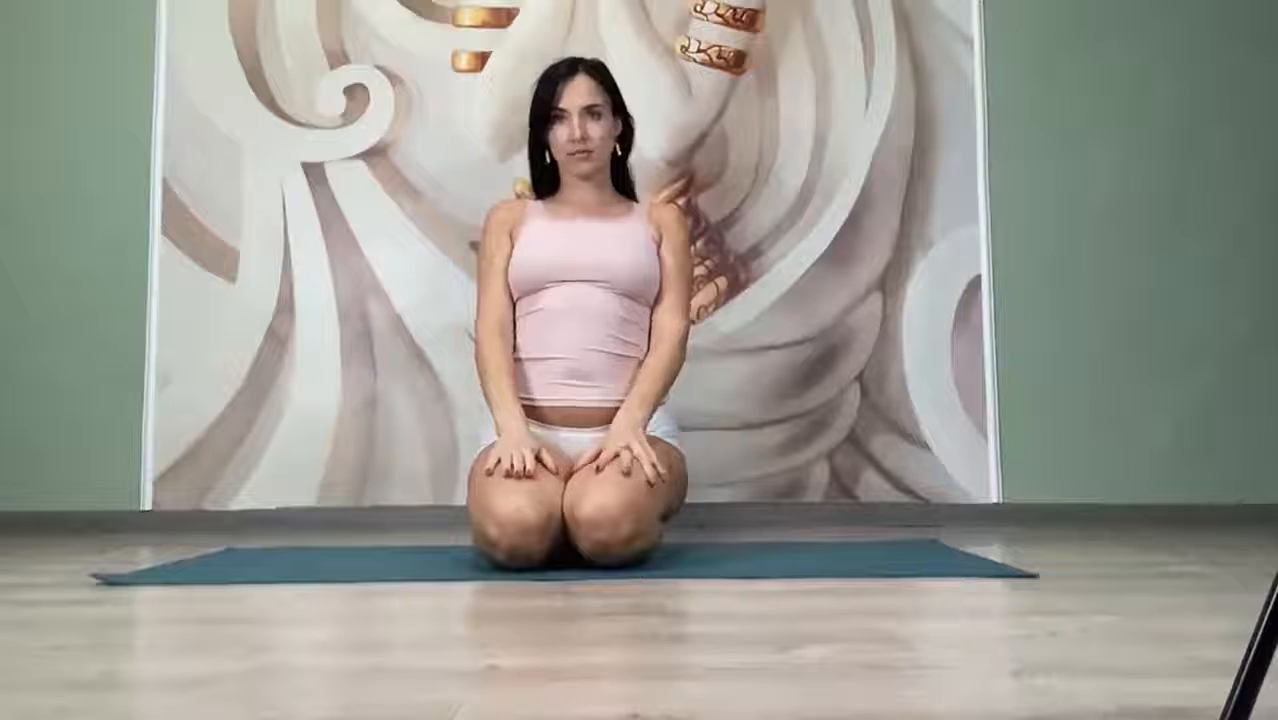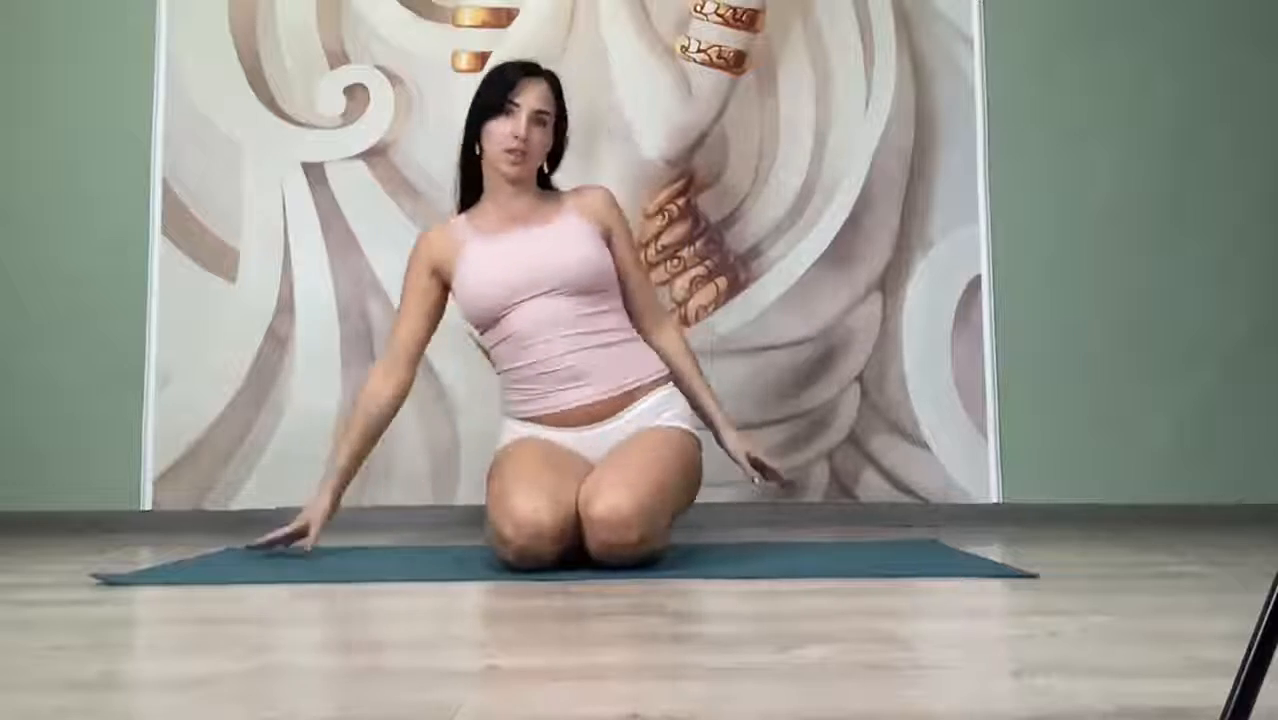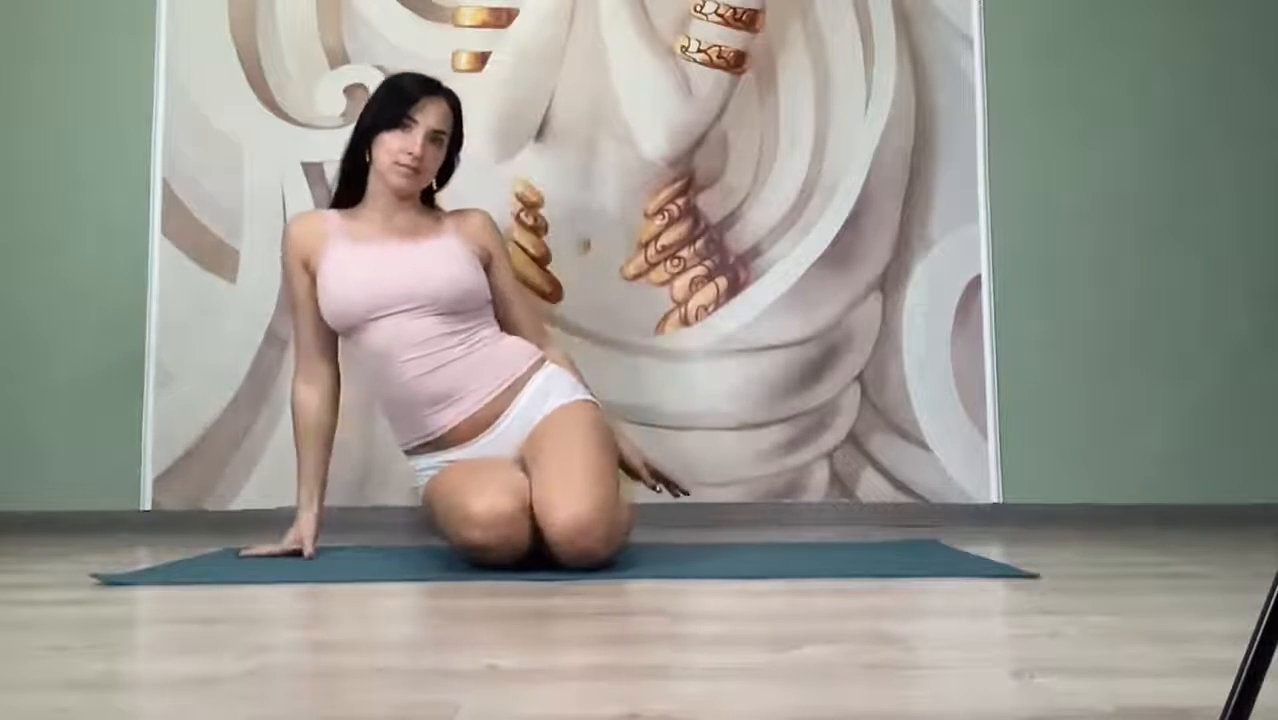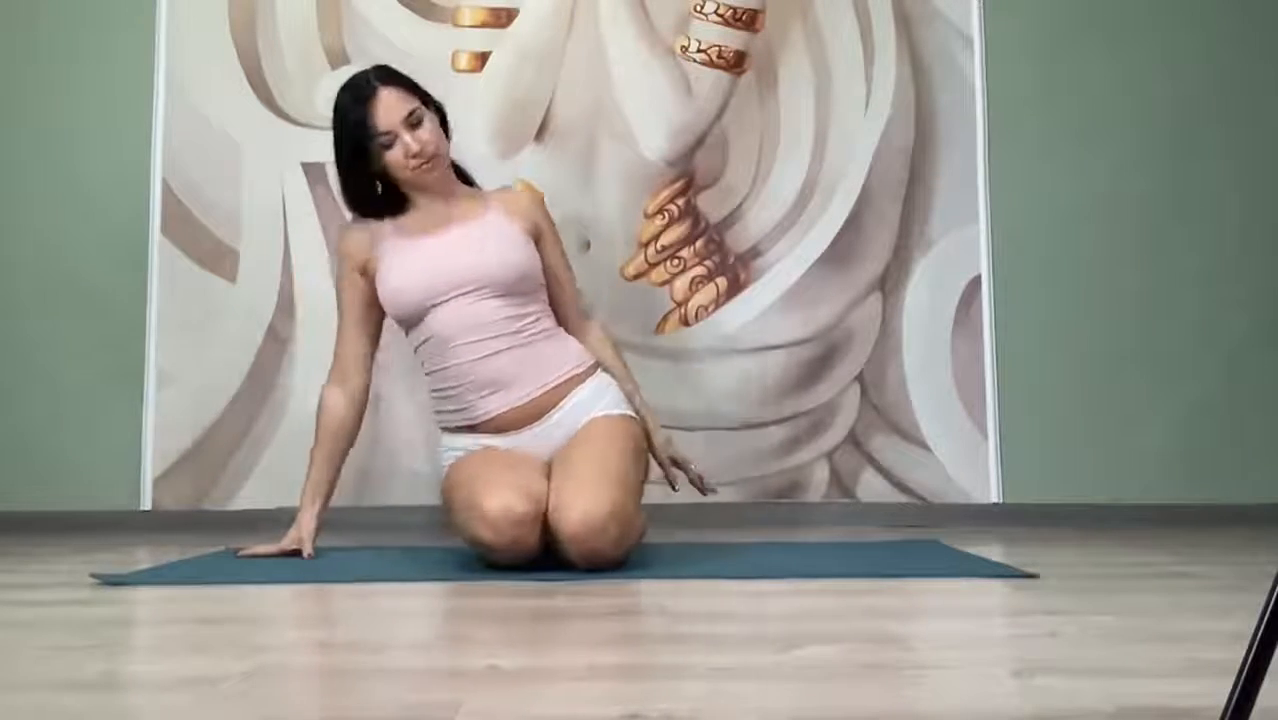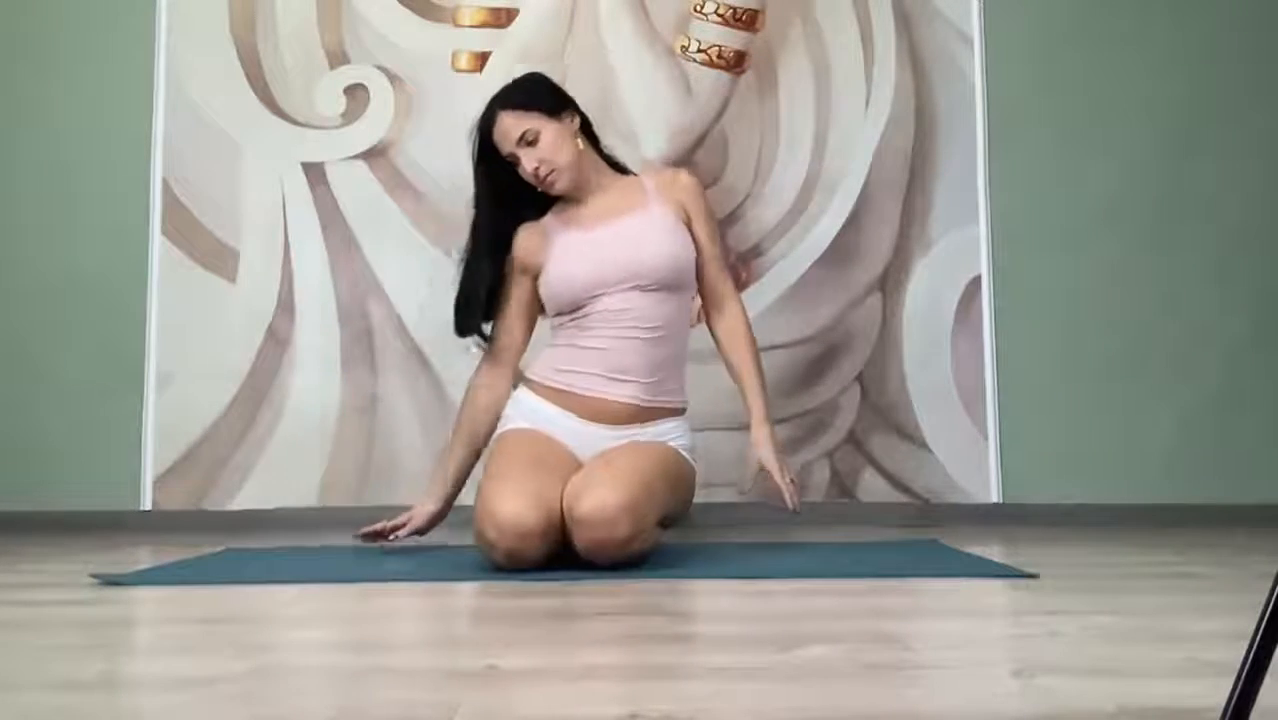
dt=1s
person 1, frame 1
left shoulder: (660, 220)
right shoulder: (510, 218)
left elbow: (671, 331)
right elbow: (492, 332)
left wrist: (627, 425)
right wrist: (513, 429)
left hip: (633, 426)
right hip: (529, 427)
left knee: (607, 526)
right knee: (513, 530)
left ankle: (641, 502)
right ankle: (559, 508)
person 1, frame 2
left shoulder: (593, 207)
right shoulder: (442, 245)
left elbow: (656, 324)
right elbow: (394, 368)
left wrist: (722, 425)
right wrist: (330, 490)
left hip: (645, 415)
right hip: (539, 434)
left knee: (617, 529)
right knee: (529, 535)
left ankle: (645, 495)
right ankle: (576, 502)
person 1, frame 3
left shoulder: (472, 229)
right shoulder: (310, 236)
right elbow: (314, 378)
left wrist: (616, 438)
right wrist: (308, 510)
left hip: (540, 404)
right hip: (448, 458)
left knee: (581, 537)
right knee: (494, 529)
left ankle: (608, 503)
right ankle: (536, 502)
person 1, frame 4
left shoulder: (517, 207)
right shoulder: (365, 244)
left elbow: (582, 324)
right elbow: (346, 383)
left wrist: (650, 425)
right wrist: (310, 510)
left hip: (582, 408)
right hip: (479, 445)
left knee: (592, 536)
right knee: (506, 529)
left ankle: (614, 503)
right ankle: (550, 506)
person 1, frame 5
left shoulder: (674, 191)
right shoulder: (531, 240)
left elbow: (723, 310)
right elbow: (496, 368)
left wrist: (761, 428)
right wrist: (440, 494)
left hip: (652, 434)
right hip: (545, 419)
left knee: (602, 524)
right knee: (509, 534)
left ankle: (647, 510)
right ankle: (565, 507)
